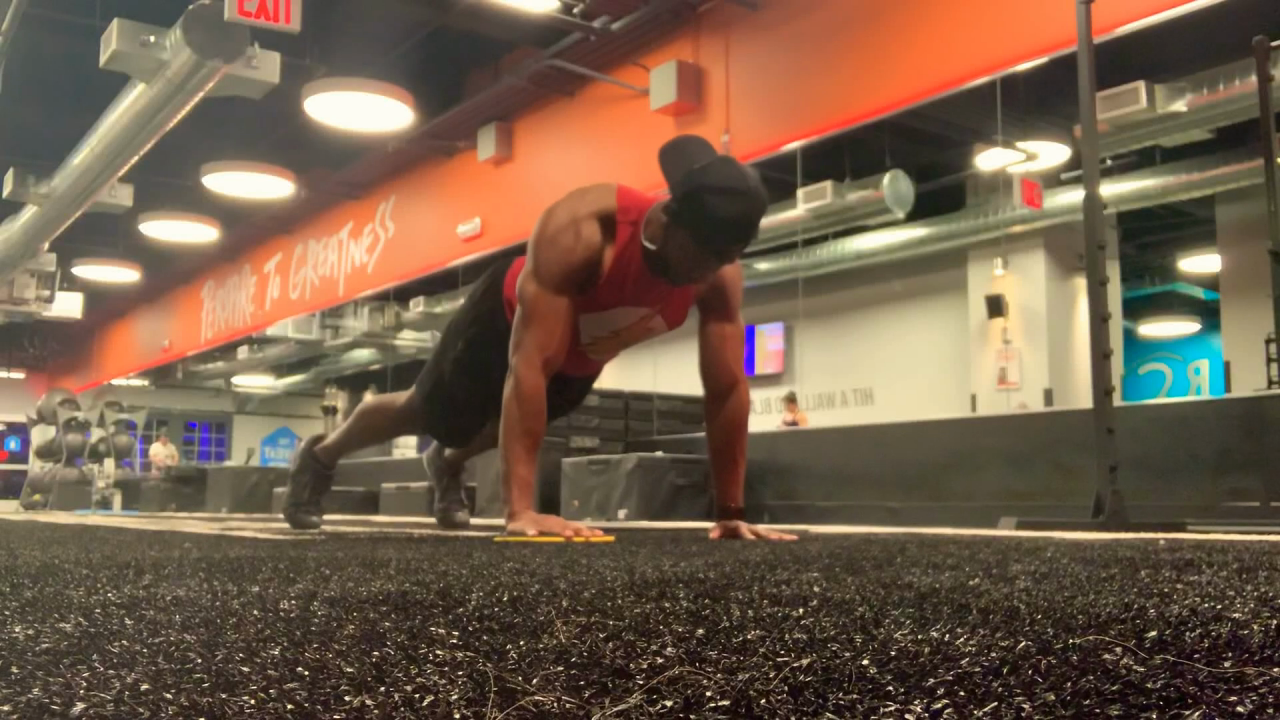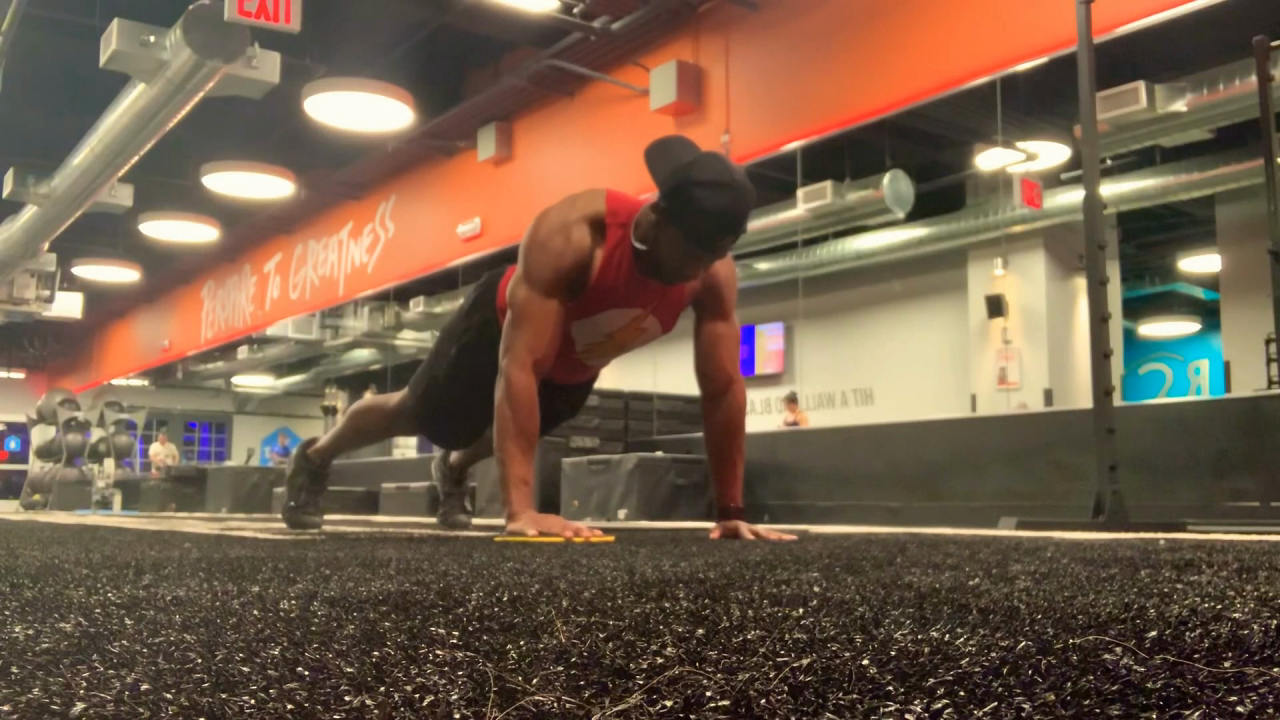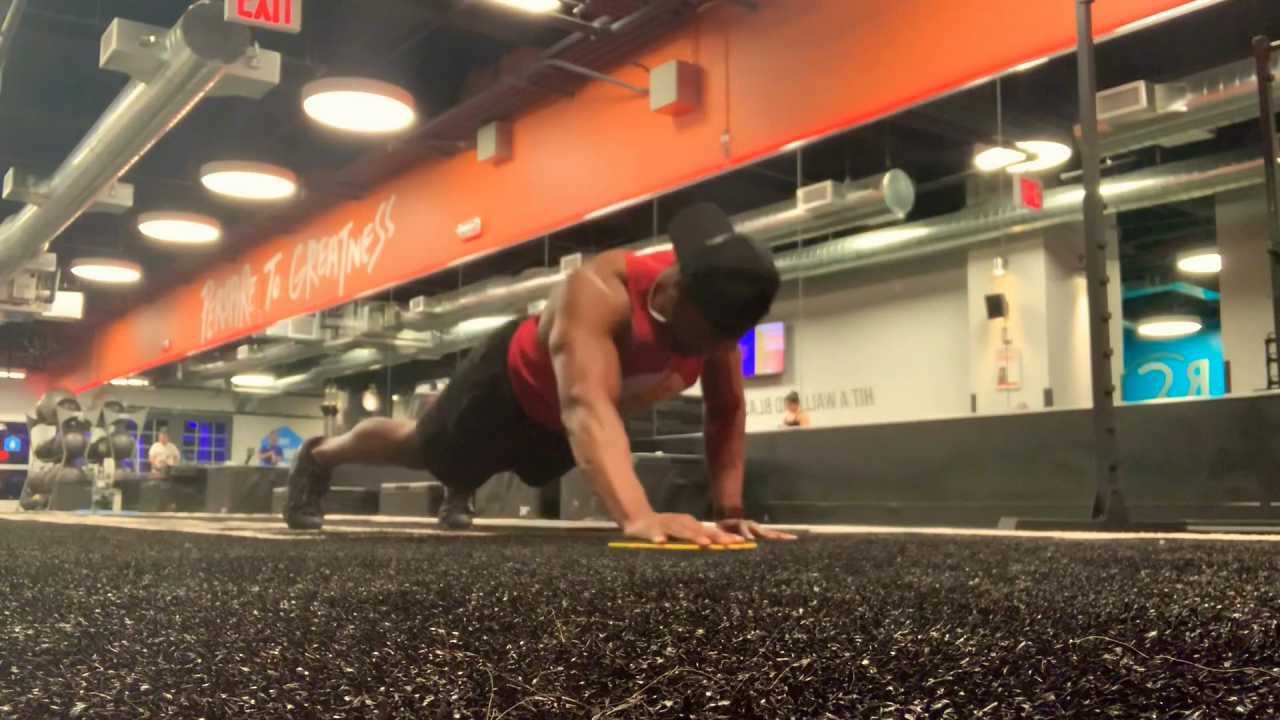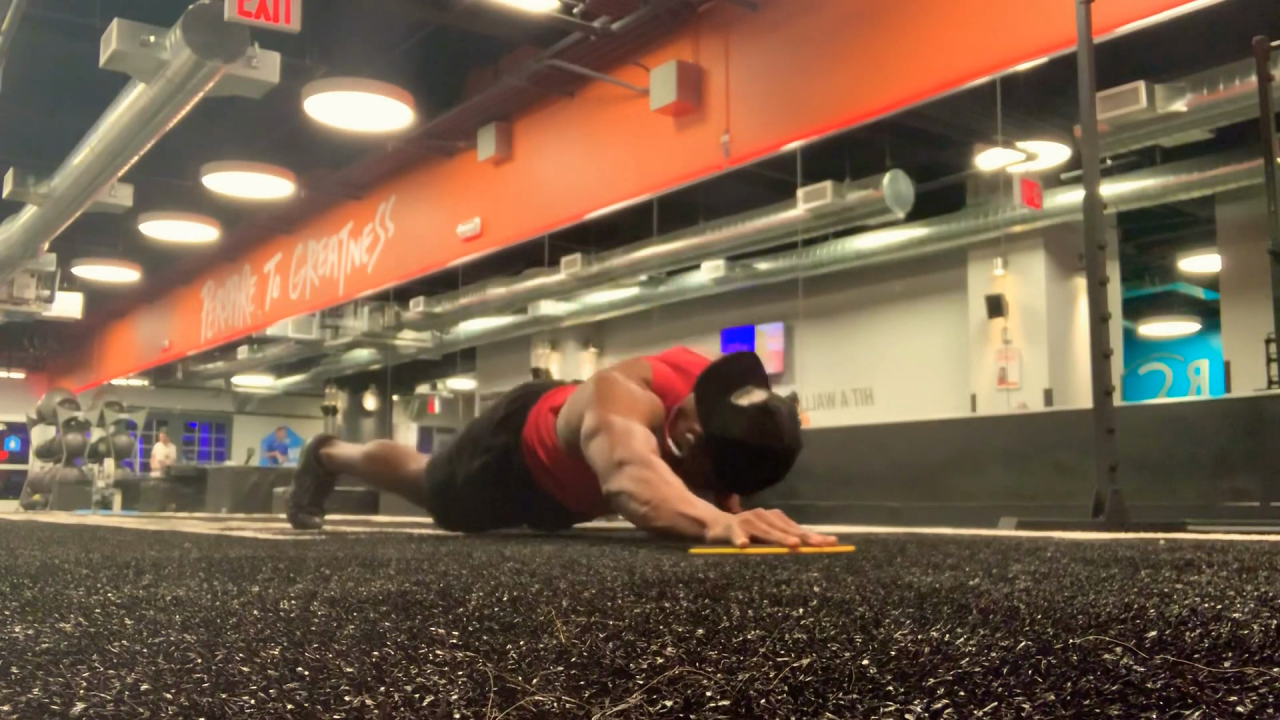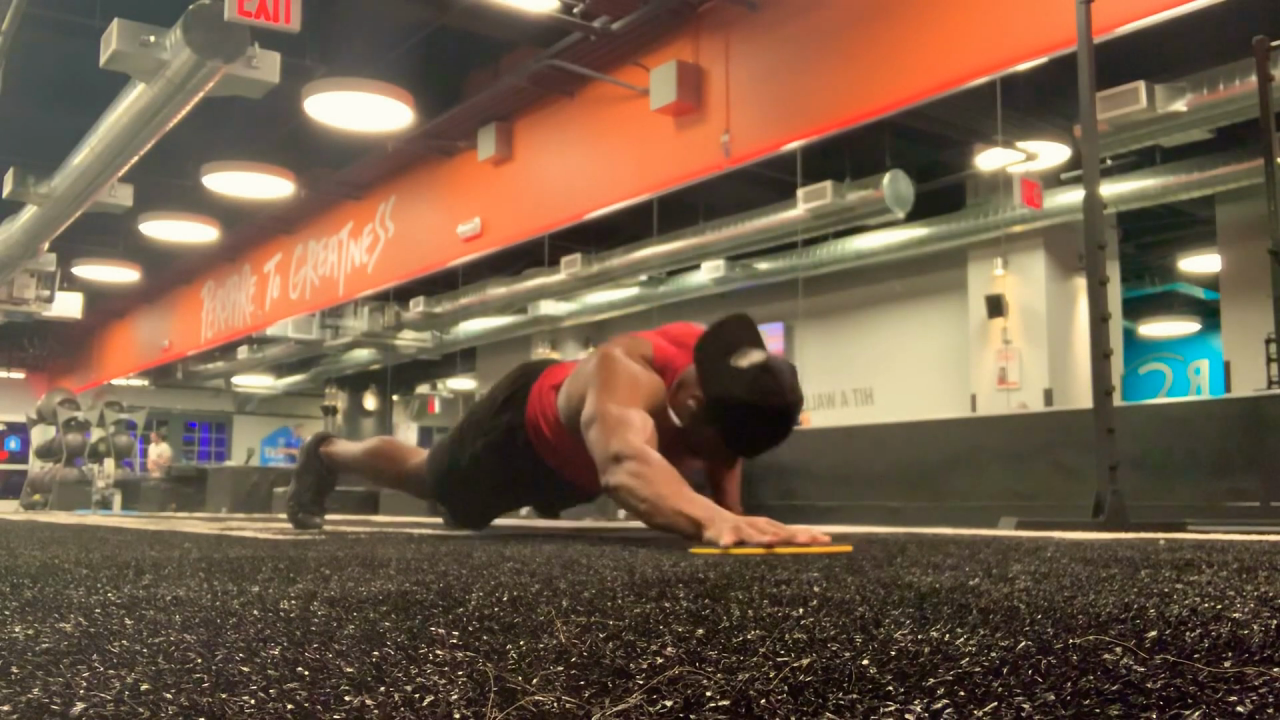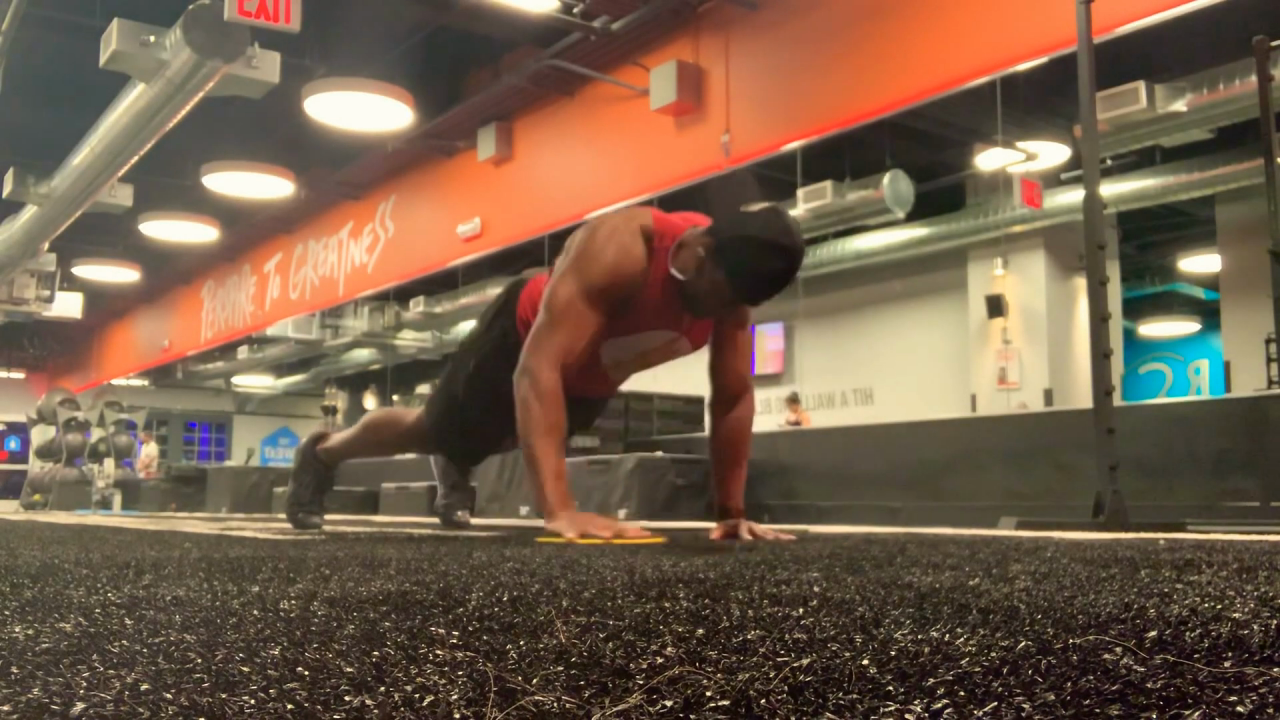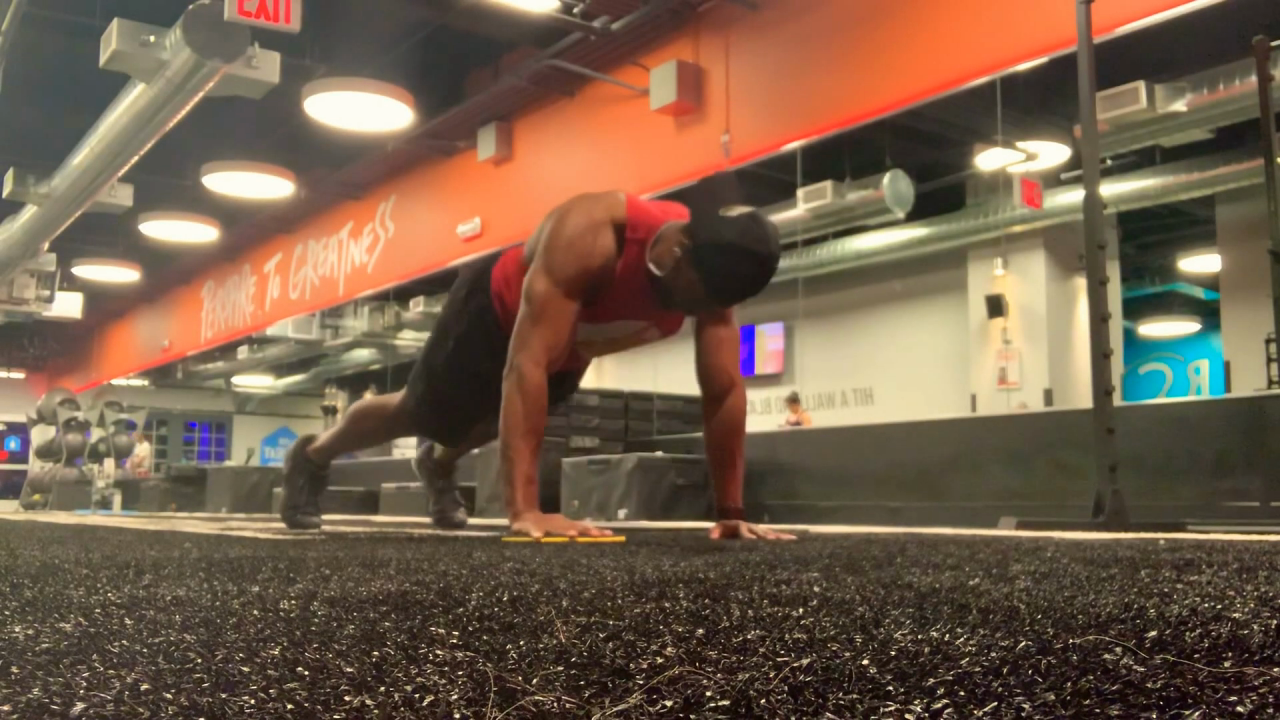
dt=0.7s
person 1, frame 1
left shoulder: (719, 273)
right shoulder: (579, 229)
left elbow: (727, 388)
right elbow: (528, 368)
left wrist: (730, 513)
right wrist: (520, 509)
left hip: (583, 360)
right hip: (506, 322)
left knee: (509, 425)
right knee: (421, 413)
left ankle: (448, 464)
right ankle: (320, 458)
person 1, frame 2
left shoulder: (712, 273)
right shoulder: (570, 235)
left elbow: (723, 387)
right elbow: (519, 367)
left wrist: (729, 511)
right wrist: (520, 509)
left hip: (576, 369)
right hip: (497, 331)
left knee: (513, 429)
right knee: (413, 415)
left ankle: (453, 471)
right ankle: (314, 459)
person 1, frame 3
left shoulder: (711, 308)
right shoulder: (599, 292)
left elbow: (726, 410)
right elbow: (586, 406)
left wrist: (729, 511)
right wrist: (637, 516)
right hip: (511, 387)
right knee: (419, 447)
left ankle: (459, 491)
right ankle: (318, 459)
person 1, frame 4
left shoulder: (728, 394)
right shoulder: (625, 399)
right elbow: (628, 475)
left wrist: (732, 514)
right wrist: (716, 522)
right hip: (522, 449)
right knee: (425, 482)
right ankle: (327, 456)
person 1, frame 5
left shoulder: (727, 370)
right shoulder: (628, 376)
left elbow: (728, 445)
right elbow: (627, 465)
left wrist: (731, 514)
right wrist: (716, 521)
left hip: (585, 456)
right hip: (527, 429)
right knee: (426, 477)
right ankle: (327, 454)
person 1, frame 6
left shoulder: (729, 278)
right shoulder: (619, 248)
left elbow: (734, 398)
right elbow: (537, 372)
left wrist: (731, 513)
right wrist: (557, 508)
left hip: (595, 379)
right hip: (520, 344)
right knee: (428, 431)
left ankle: (454, 470)
right ankle: (322, 455)
person 1, frame 7
left shoulder: (707, 264)
right shoulder: (590, 233)
left elbow: (724, 389)
right elbow: (526, 365)
left wrist: (730, 511)
right wrist: (525, 508)
left hip: (568, 348)
right hip: (492, 315)
left knee: (492, 424)
right knee: (416, 413)
left ankle: (439, 467)
right ankle: (312, 458)
